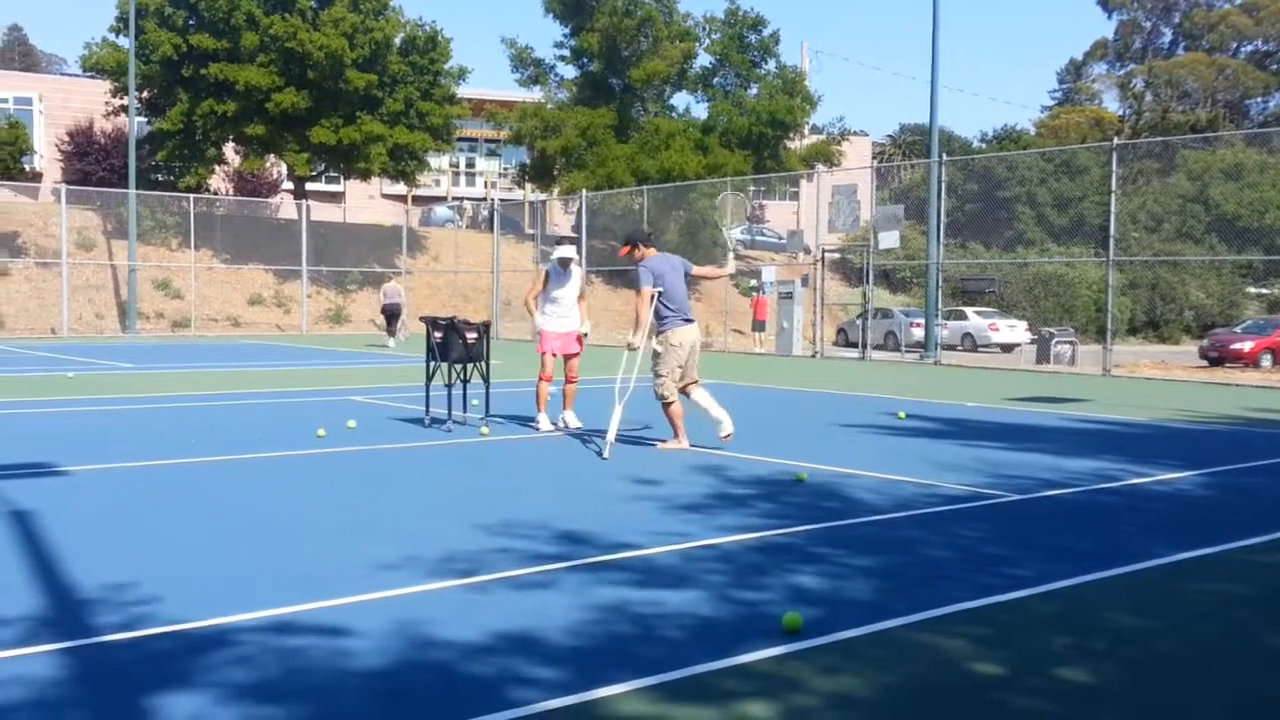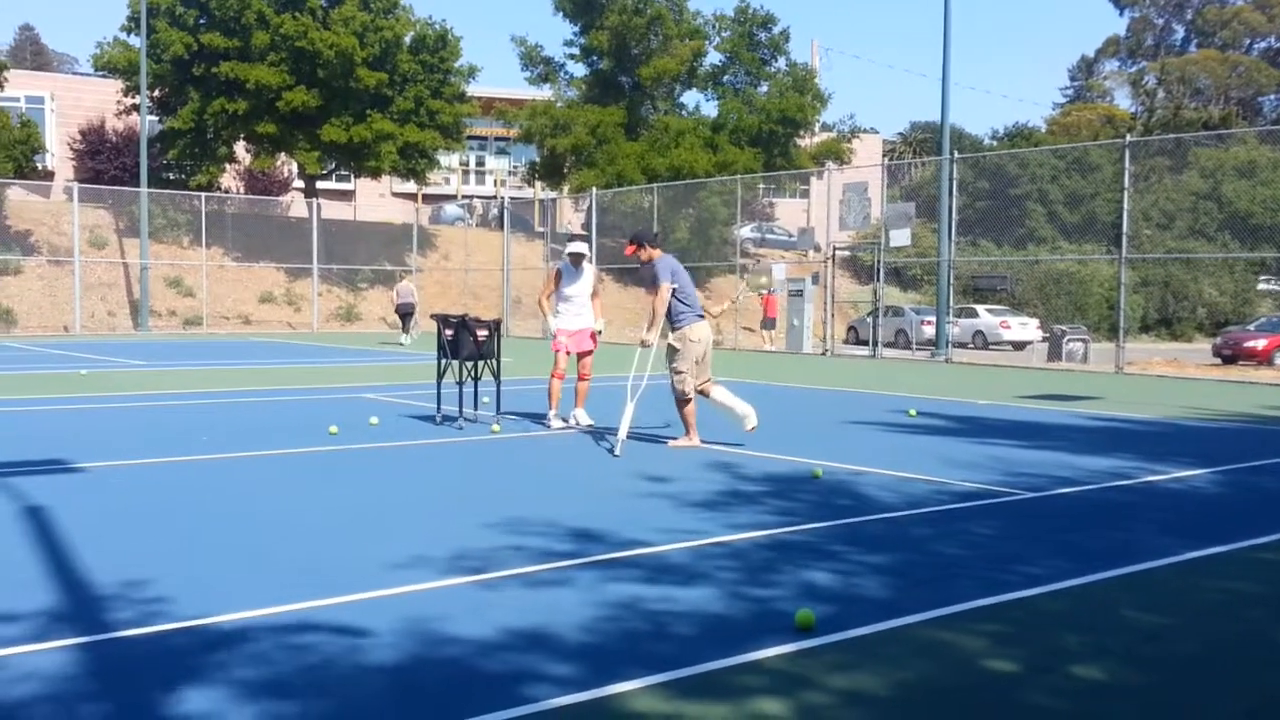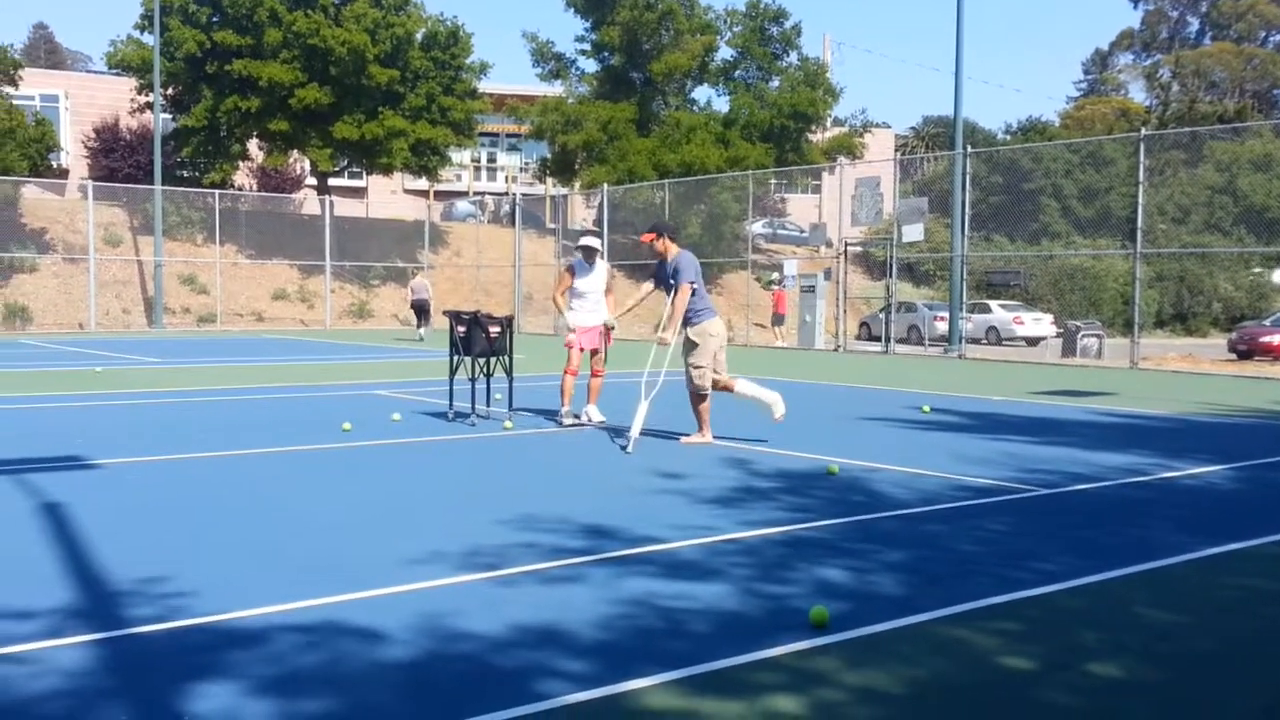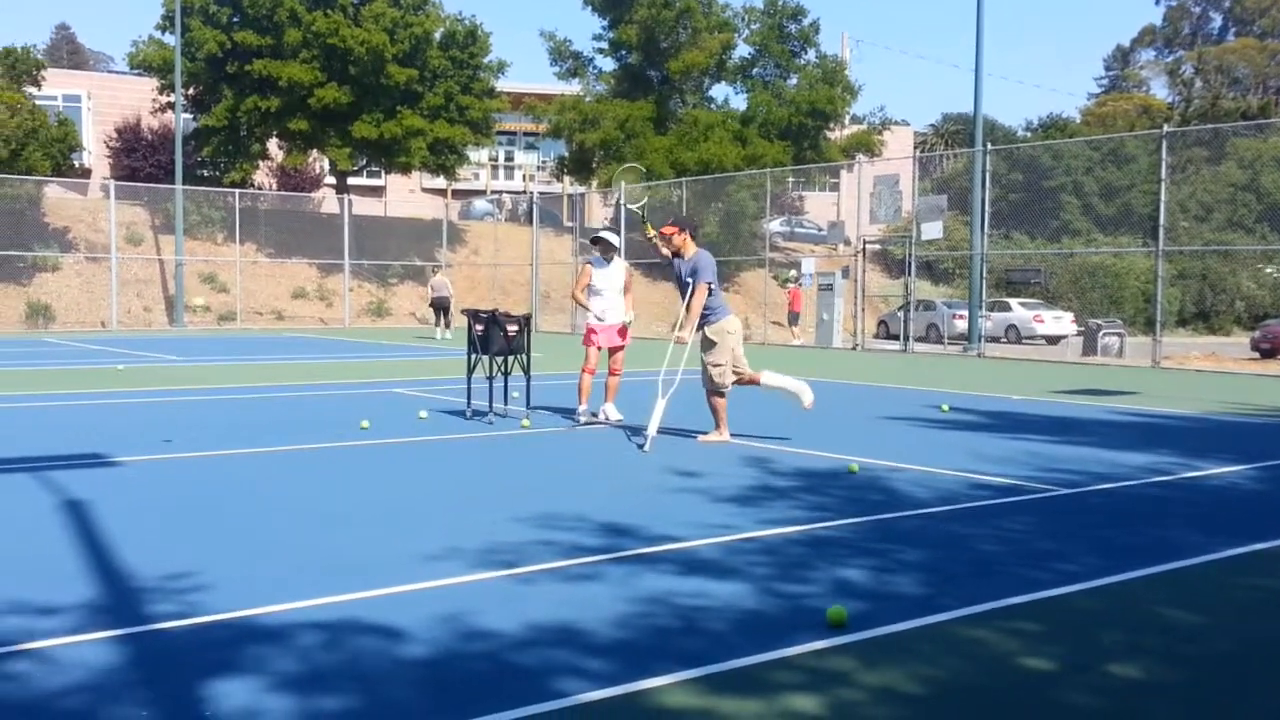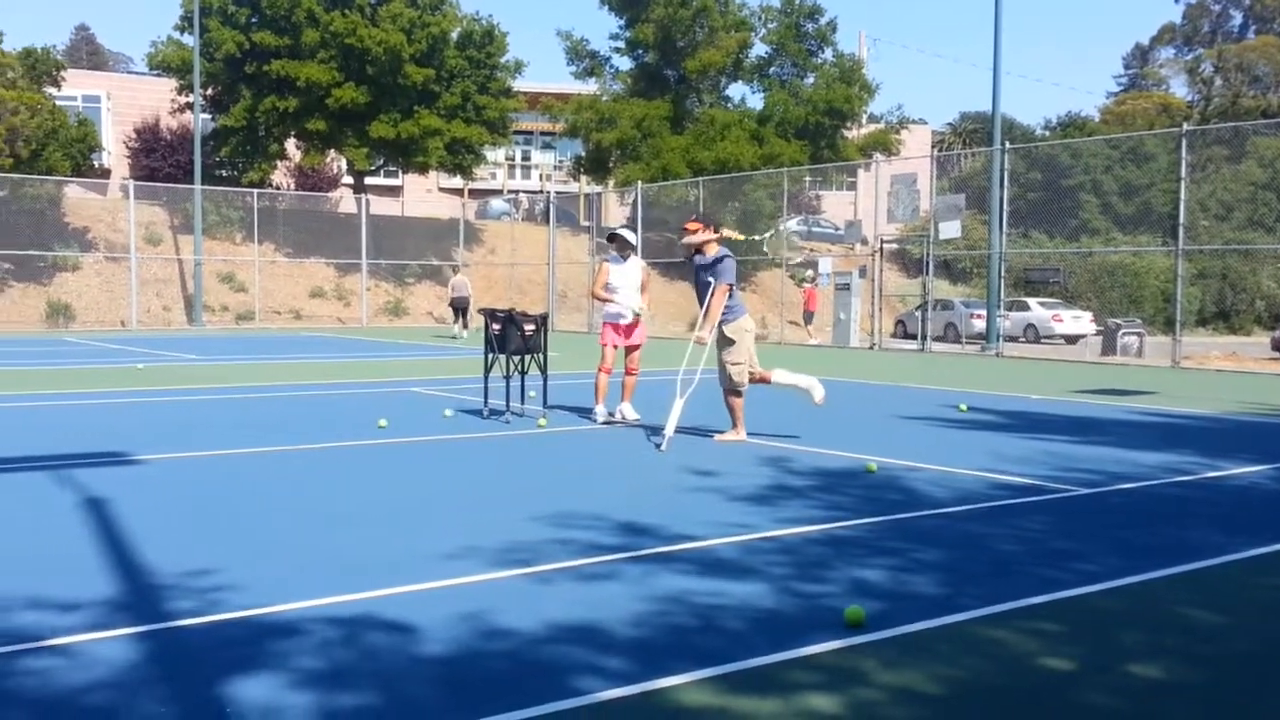
dt=0.2s
person 1, frame 1
left shoulder: (645, 266)
right shoulder: (674, 260)
left elbow: (644, 301)
right elbow: (702, 271)
left wrist: (637, 335)
right wrist: (727, 270)
left hip: (672, 334)
right hip: (691, 329)
left knee: (667, 391)
right knee: (689, 384)
left ankle: (680, 438)
right ankle: (719, 415)
person 1, frame 2
left shoulder: (660, 264)
right shoulder: (669, 262)
left elbow: (662, 298)
right elbow: (689, 292)
left wrist: (652, 331)
right wrist: (710, 310)
left hip: (687, 331)
right hip: (700, 327)
left knee: (682, 388)
right knee: (703, 383)
left ankle: (691, 436)
right ankle: (741, 408)
person 1, frame 3
left shoulder: (685, 260)
right shoulder: (663, 265)
left elbow: (682, 298)
right elbow: (647, 290)
left wrist: (669, 330)
right wrist: (621, 312)
left hip: (703, 327)
right hip: (704, 326)
left knee: (698, 384)
right knee: (719, 380)
left ankle: (704, 432)
right ankle: (767, 396)
person 1, frame 4
left shoulder: (703, 259)
right shoulder: (676, 259)
left elbow: (699, 297)
right elbow: (663, 252)
left wrist: (686, 330)
right wrist: (658, 244)
left hip: (720, 325)
right hip: (713, 327)
left knee: (715, 382)
right knee: (742, 375)
left ankle: (721, 431)
right ankle: (793, 385)
person 1, frame 5
left shoulder: (724, 258)
right shoulder: (696, 255)
left elbow: (719, 297)
right elbow: (685, 241)
left wrist: (706, 329)
right wrist: (717, 236)
left hip: (735, 324)
right hip: (725, 327)
left knee: (731, 382)
right knee: (753, 374)
left ankle: (738, 430)
right ankle: (805, 382)
person 2, frame 1
left shoulder: (579, 273)
right shoulder: (547, 273)
right elbow: (529, 298)
left wrist: (585, 321)
right wrist: (535, 315)
left hip: (573, 329)
right hip: (550, 329)
left knee: (572, 374)
right knee: (546, 373)
left ankle: (567, 415)
right ankle: (542, 416)
person 2, frame 2
left shoulder: (591, 271)
right shoulder: (559, 271)
right elbow: (543, 297)
left wrist: (599, 320)
right wrist: (549, 319)
left hip: (587, 327)
right hip: (564, 327)
left knee: (585, 372)
right knee: (559, 370)
left ankle: (578, 412)
right ankle: (553, 413)
person 2, frame 3
left shoulder: (605, 268)
right shoulder: (572, 268)
right elbow: (558, 294)
left wrist: (611, 315)
right wrist: (566, 315)
left hip: (600, 324)
right hip: (578, 324)
left knee: (598, 369)
right knee: (572, 367)
left ankle: (590, 408)
right ankle: (565, 410)
person 2, frame 4
left shoulder: (624, 267)
right shoulder: (590, 266)
right elbow: (576, 292)
left wrist: (629, 312)
right wrist: (591, 308)
left hip: (618, 323)
right hip: (596, 323)
left knee: (616, 367)
right knee: (590, 365)
left ankle: (608, 407)
right ankle: (582, 408)
person 2, frame 5
left shoulder: (640, 265)
right shoulder: (607, 264)
left elbow: (645, 291)
right elbow: (595, 291)
left wrist: (643, 305)
right wrist: (616, 299)
left hip: (635, 321)
right hip: (612, 321)
left knee: (633, 367)
right knee: (606, 364)
left ankle: (625, 406)
right ankle: (599, 408)
